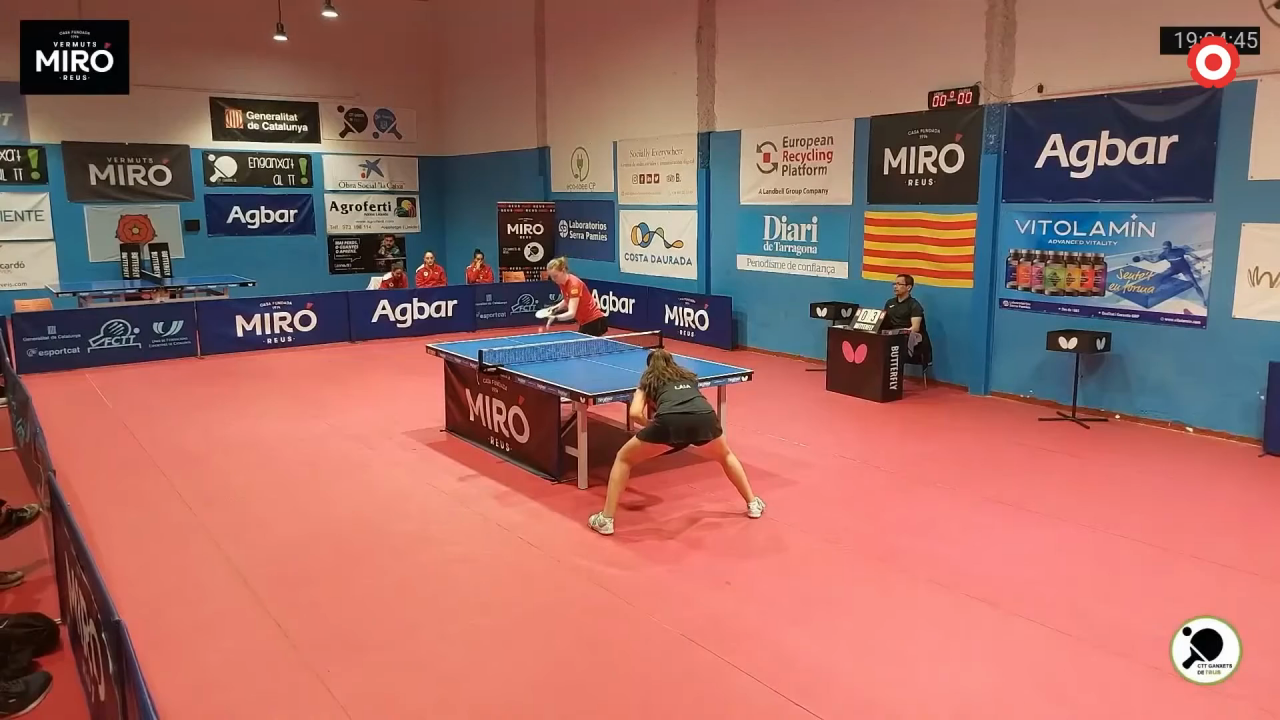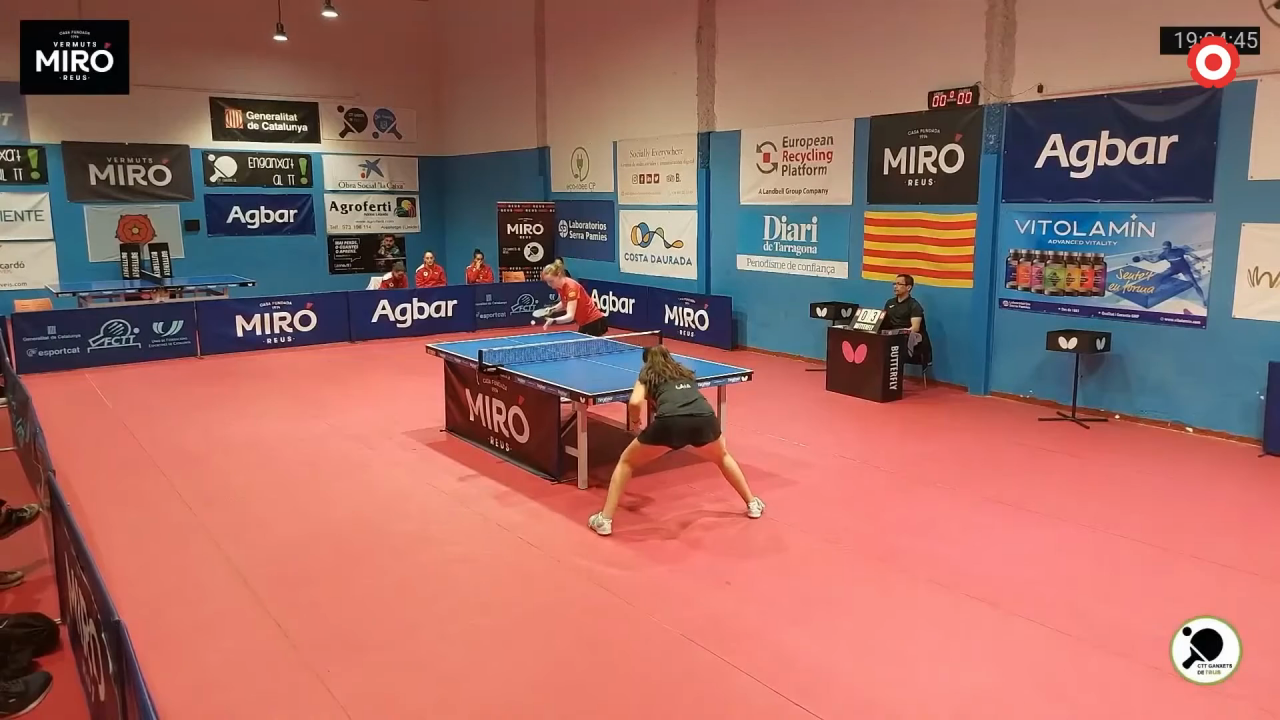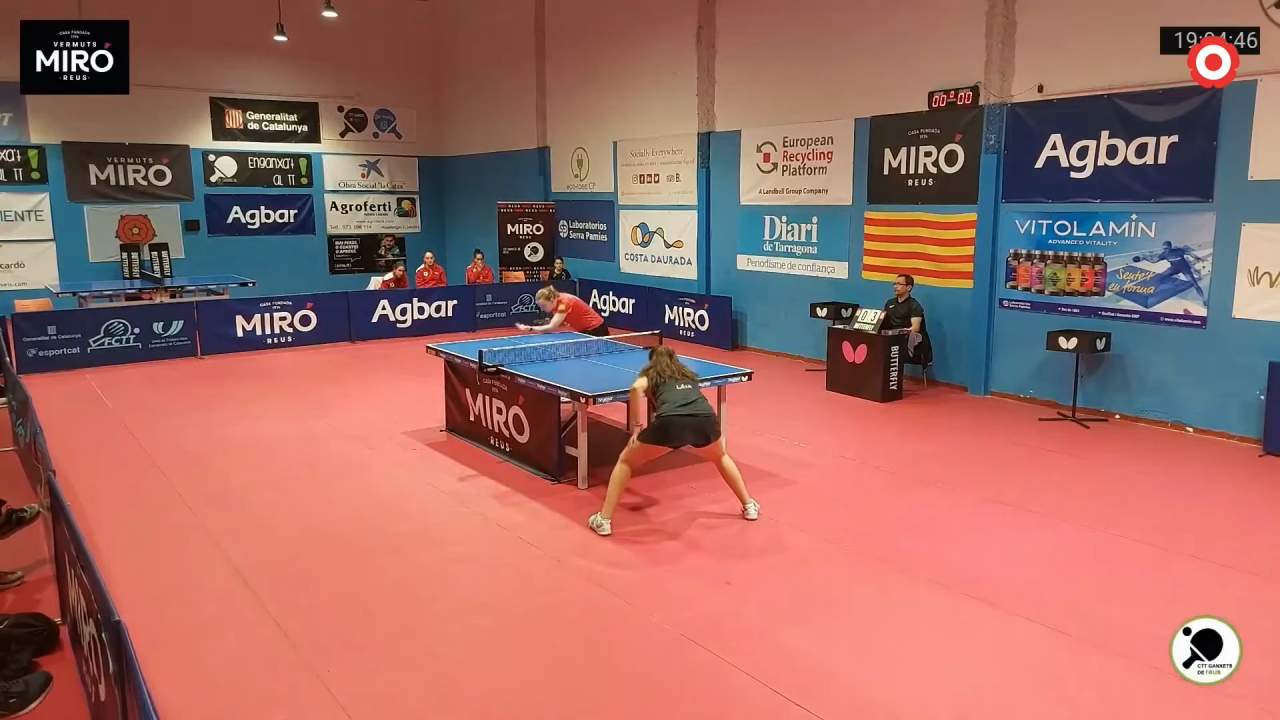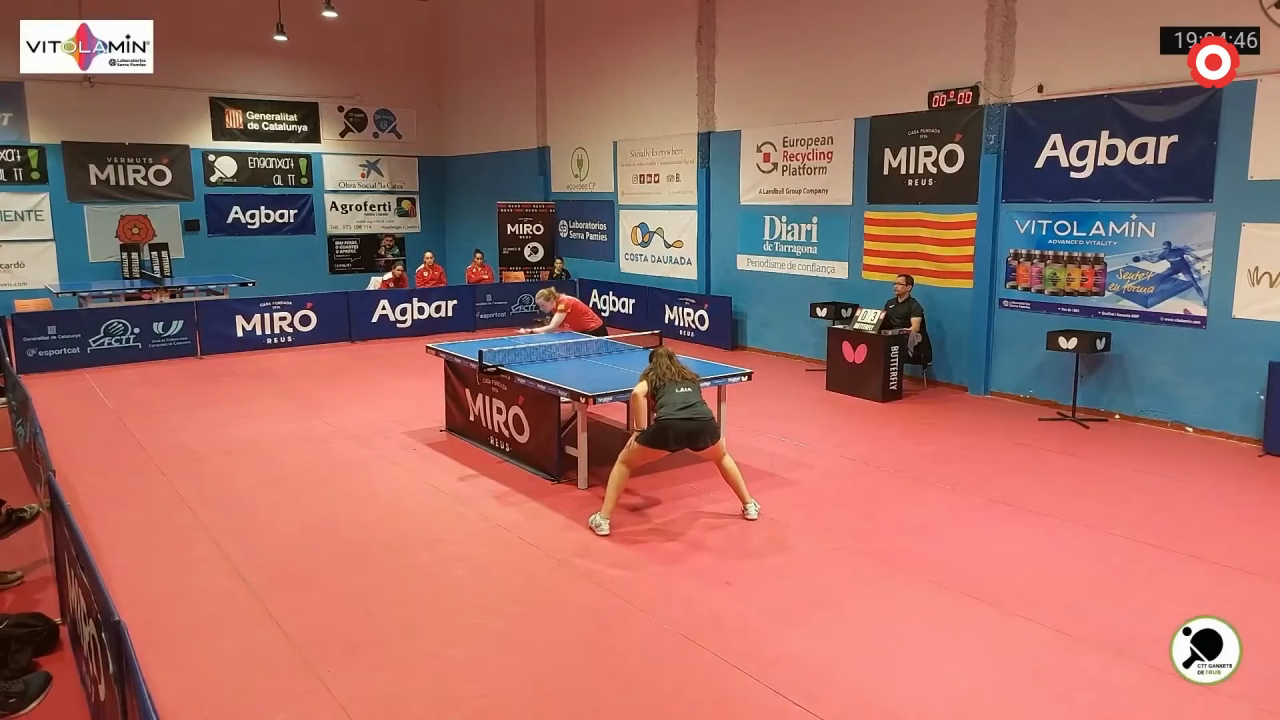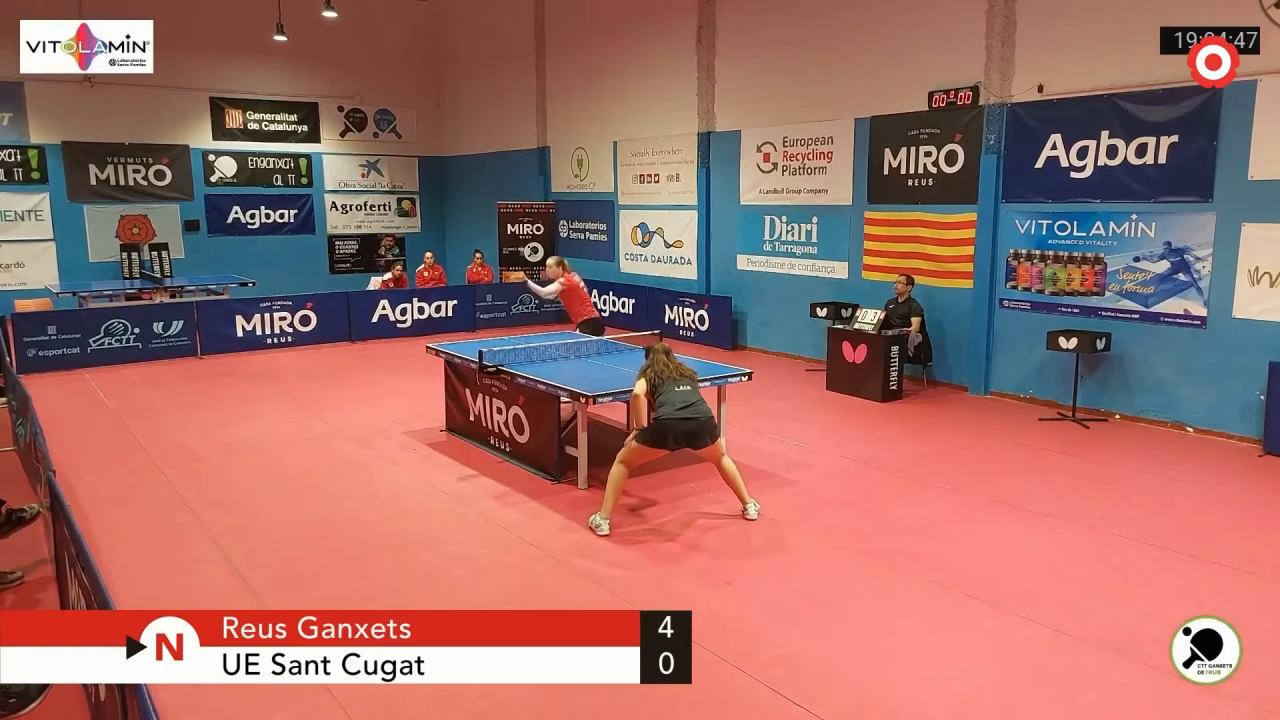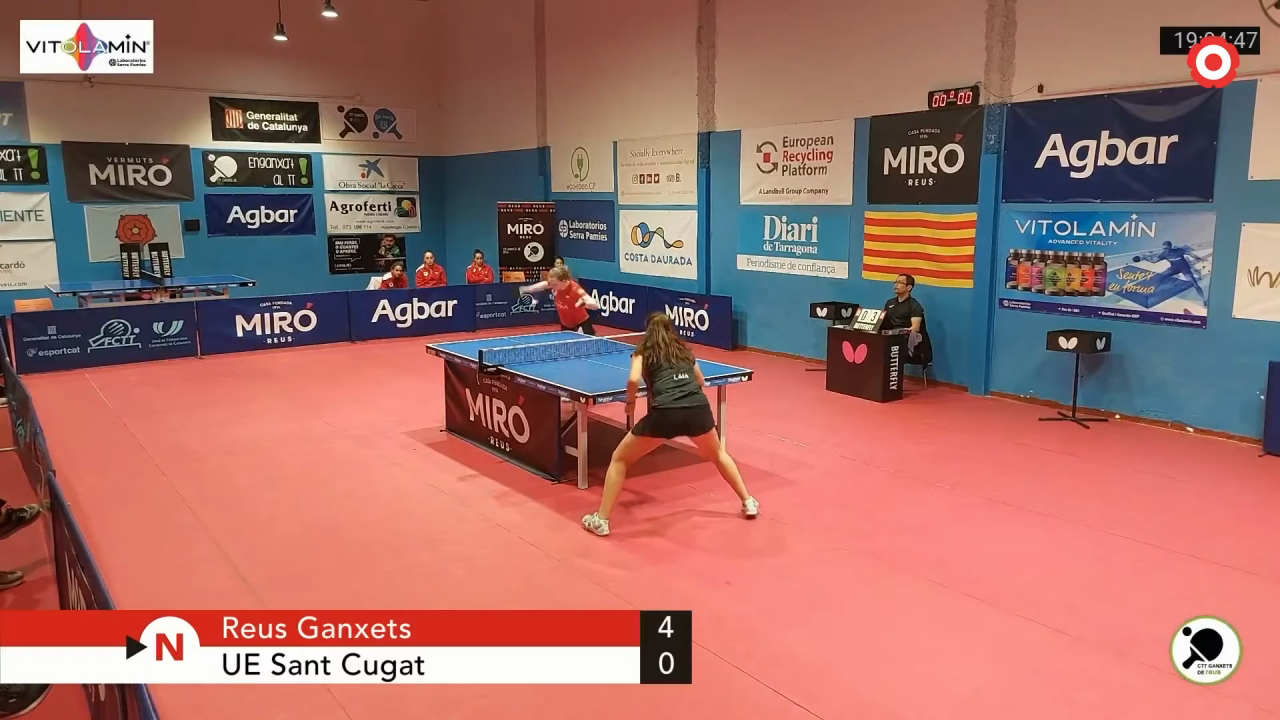
dt=0.5s
person 1, frame 1
left shoulder: (649, 379)
right shoulder: (688, 376)
left elbow: (634, 413)
left wrist: (650, 425)
left hip: (669, 420)
right hip: (704, 417)
left knee: (623, 459)
right knee: (725, 456)
left ankle: (606, 519)
right ankle: (753, 504)
person 1, frame 2
left shoulder: (648, 375)
right shoulder: (685, 373)
left elbow: (634, 403)
left wrist: (635, 421)
left hip: (670, 421)
right hip: (704, 418)
left knee: (627, 462)
right knee: (722, 457)
left ankle: (605, 519)
right ankle: (752, 504)
person 1, frame 3
left shoulder: (650, 373)
right shoulder: (689, 374)
left elbow: (637, 388)
left wrist: (638, 426)
left hip: (671, 421)
right hip: (705, 418)
left knee: (626, 462)
right knee: (720, 457)
left ankle: (604, 520)
right ankle: (748, 505)
person 1, frame 4
left shoulder: (651, 376)
right shoulder: (691, 377)
left elbow: (637, 393)
left wrist: (640, 430)
left hip: (669, 425)
right hip: (703, 423)
left knee: (624, 462)
right knee: (722, 457)
left ankle: (603, 520)
right ankle: (749, 506)
person 1, frame 5
left shoulder: (648, 373)
right shoulder: (687, 373)
left elbow: (637, 394)
left wrist: (639, 429)
left hip: (668, 424)
right hip: (703, 421)
left knee: (622, 461)
right knee: (720, 457)
left ankle: (603, 520)
right ankle: (748, 505)
person 1, frame 6
left shoulder: (644, 351)
right shoulder: (683, 350)
left elbow: (633, 380)
right elbow: (701, 381)
left wrist: (630, 402)
left hip: (665, 412)
right hip: (699, 408)
left knee: (620, 459)
right knee: (717, 453)
left ankle: (601, 520)
right ankle: (748, 503)
